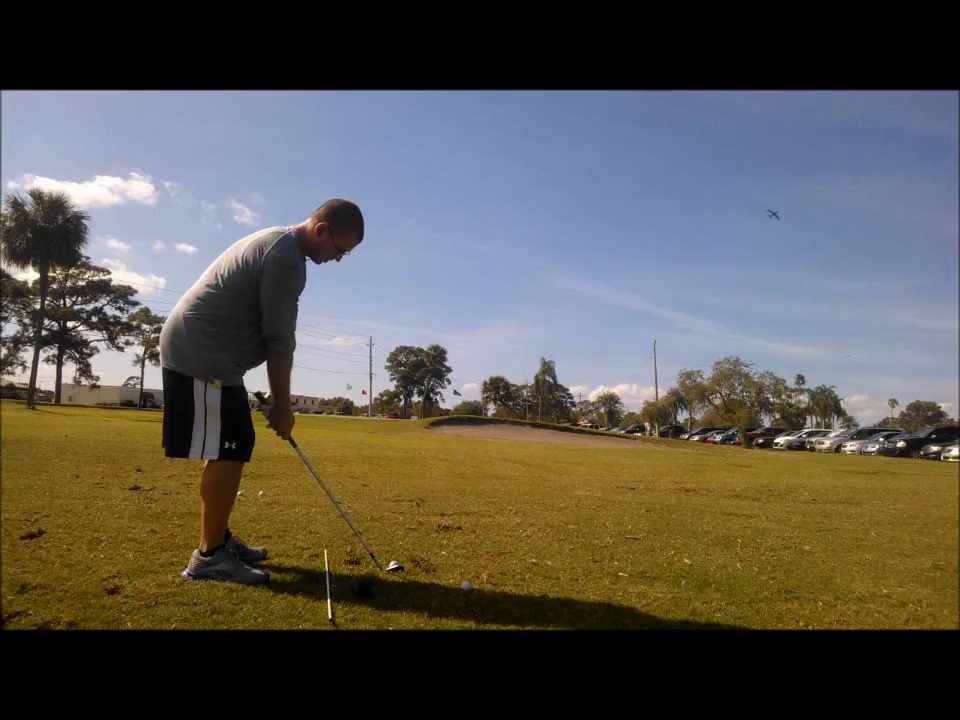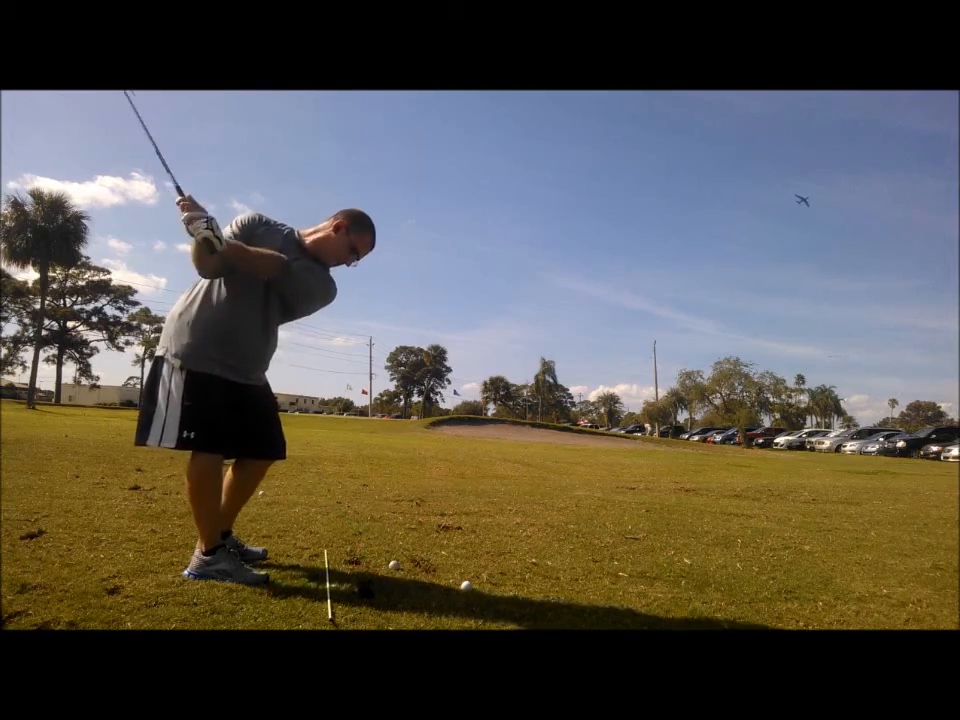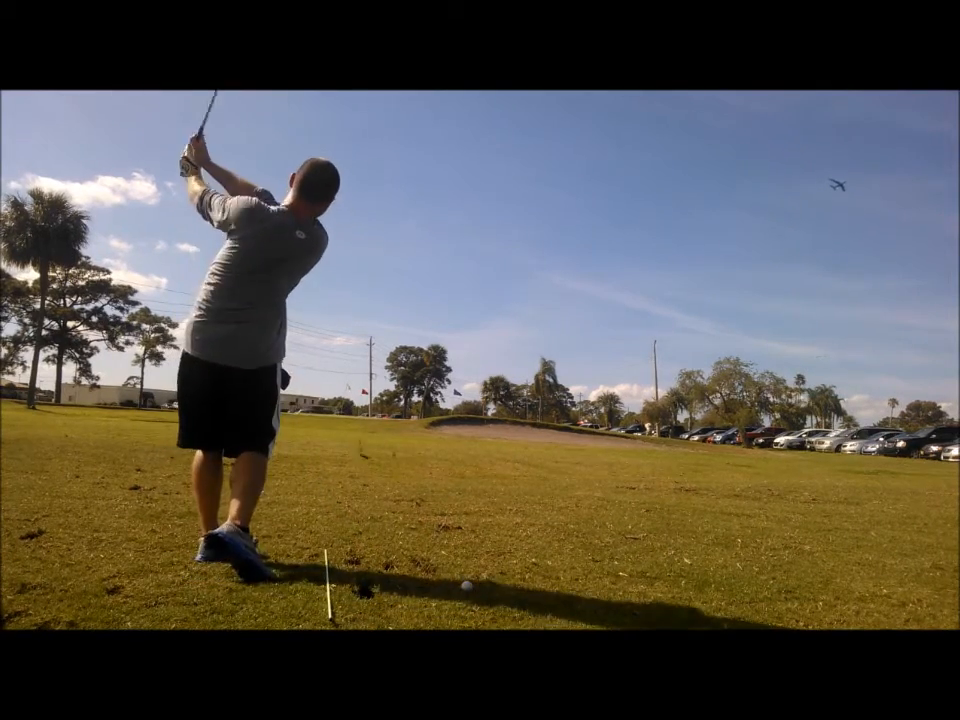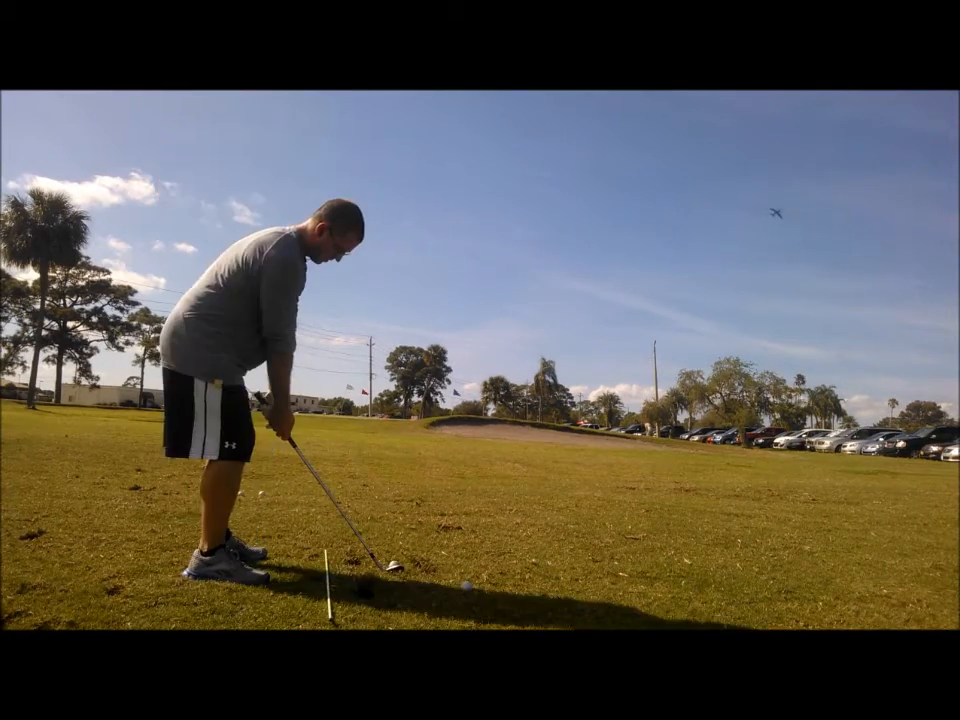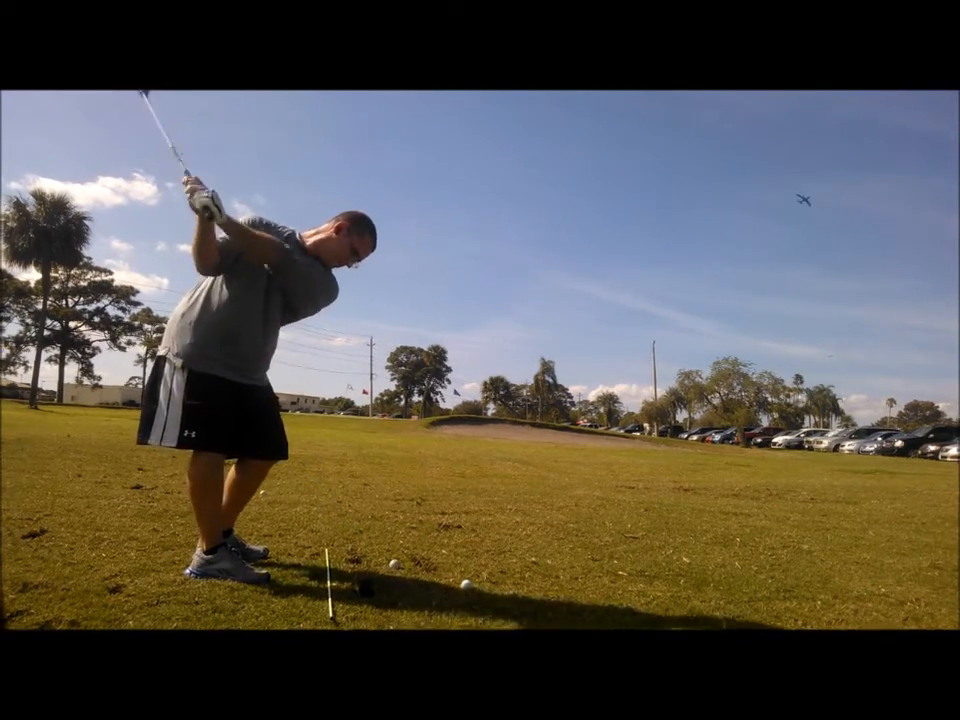
dt=1s
person 1, frame 1
left shoulder: (279, 245)
right shoulder: (285, 257)
left elbow: (274, 333)
right elbow: (279, 339)
left wrist: (276, 398)
right wrist: (282, 404)
left hip: (212, 352)
right hip: (200, 352)
left knee: (233, 451)
right knee: (227, 452)
left ankle: (219, 539)
right ankle: (208, 556)
person 1, frame 2
left shoulder: (320, 284)
right shoulder: (258, 226)
left elbow: (276, 268)
right elbow: (207, 264)
left wrist: (216, 239)
right wrist: (205, 232)
left hip: (246, 371)
right hip: (193, 350)
left knee: (261, 453)
right knee: (209, 449)
left ankle: (222, 537)
right ankle: (208, 554)
person 1, frame 3
left shoulder: (247, 214)
right shoulder: (316, 241)
left elbow: (204, 202)
left wrist: (193, 169)
right wrist: (208, 163)
left hip: (203, 345)
right hip: (256, 357)
left knee: (207, 445)
right knee: (253, 447)
left ankle: (210, 536)
right ankle: (235, 528)
person 1, frame 4
left shoulder: (281, 246)
right shoulder: (285, 256)
left elbow: (276, 334)
right elbow: (279, 338)
left wrist: (276, 398)
right wrist: (281, 402)
left hip: (211, 354)
right hip: (200, 353)
left knee: (232, 450)
right knee: (228, 451)
left ankle: (218, 539)
right ankle: (209, 555)
person 1, frame 5
left shoulder: (322, 285)
right shoulder: (258, 226)
left elbow: (273, 255)
right elbow: (208, 263)
left wrist: (218, 217)
right wrist: (205, 215)
left hip: (248, 373)
right hip: (195, 352)
left knee: (263, 454)
right knee: (209, 449)
left ankle: (223, 535)
right ankle: (209, 553)
